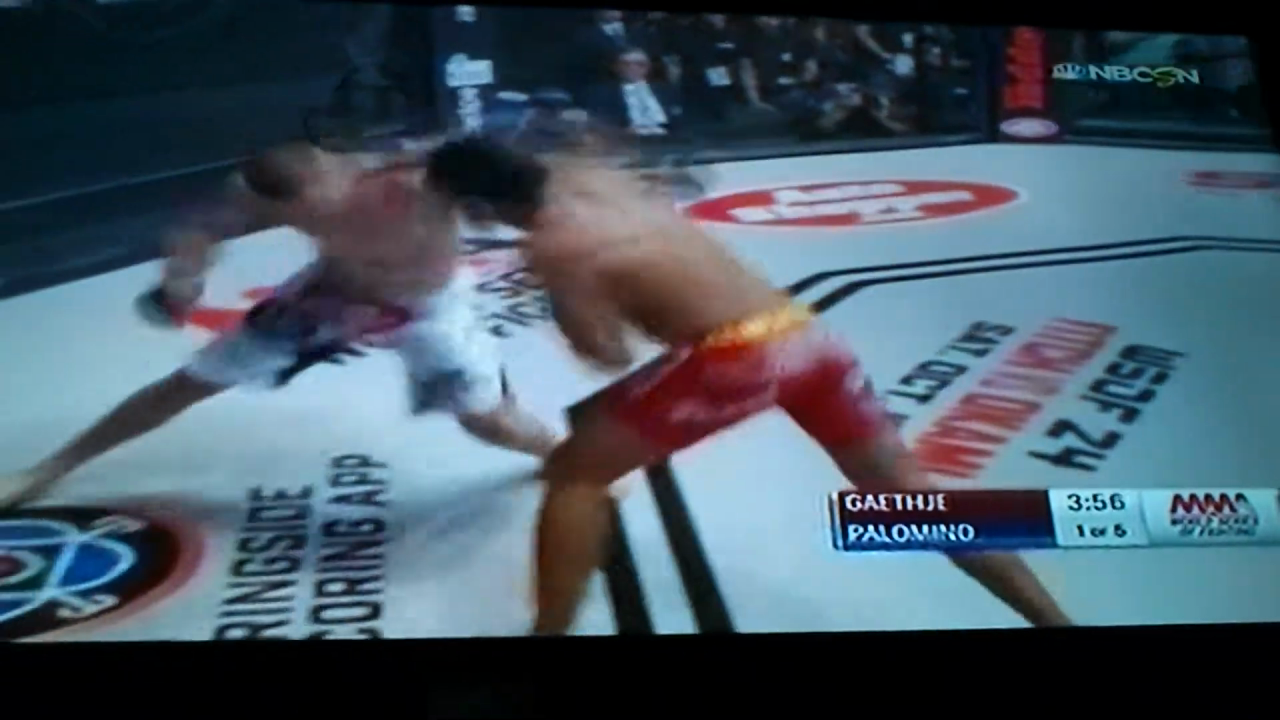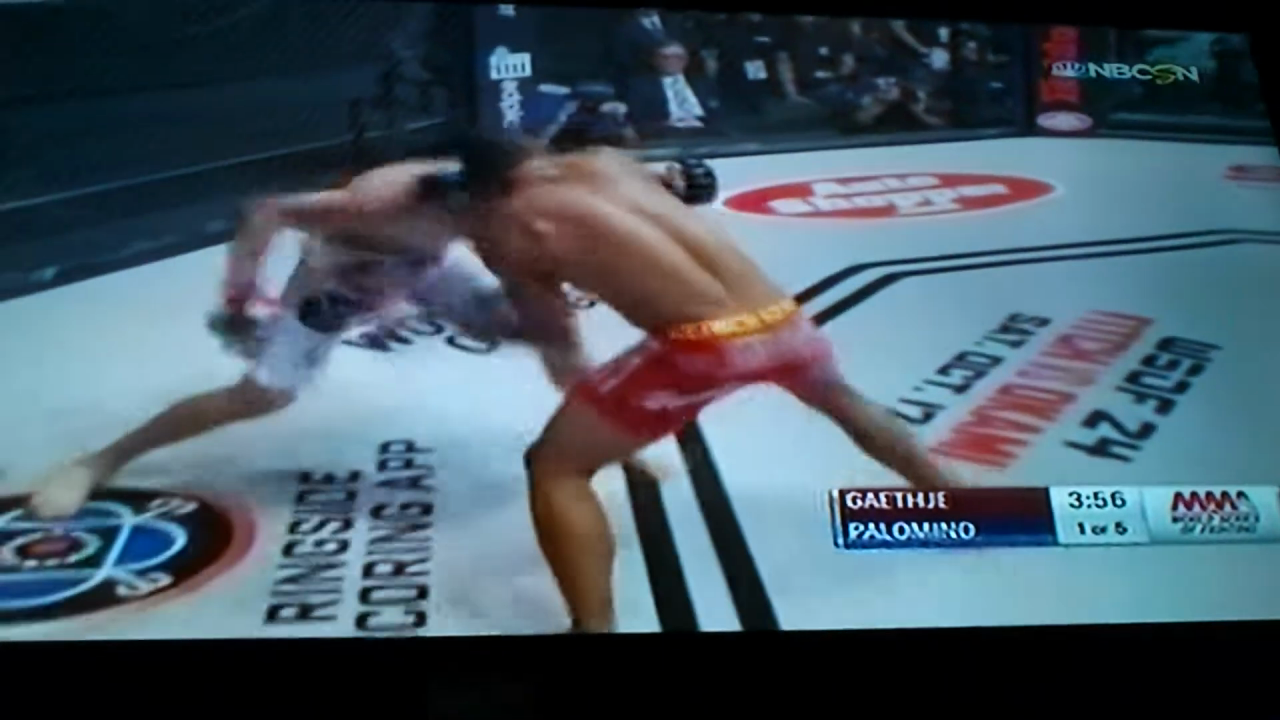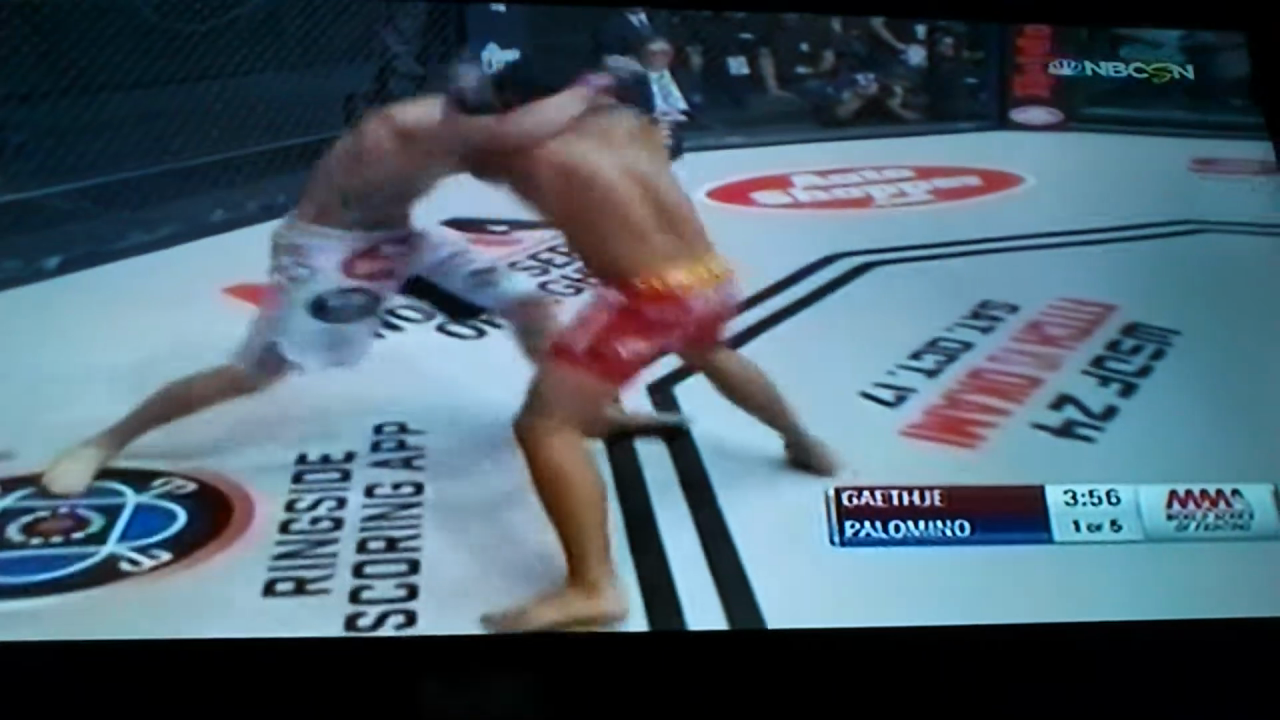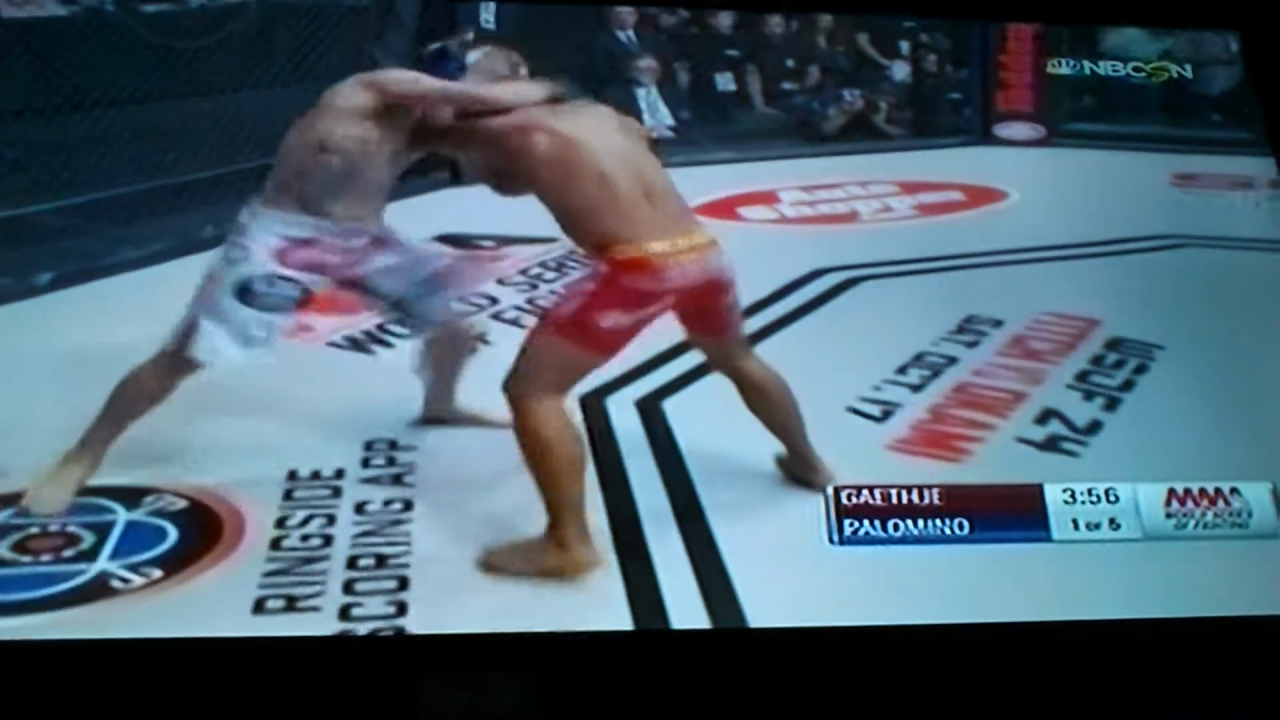
dt=0.2s
person 1, frame 1
left shoulder: (551, 249)
right shoulder: (582, 174)
left elbow: (602, 353)
left hip: (733, 358)
right hip: (805, 341)
left knee: (574, 473)
right knee: (905, 492)
left ankle: (550, 637)
right ankle: (1051, 619)
person 1, frame 2
left shoulder: (507, 224)
right shoulder: (608, 165)
left elbow: (550, 327)
left hip: (703, 350)
right hip: (785, 324)
left knee: (555, 467)
right knee: (838, 399)
left ankle: (595, 639)
right ankle: (941, 490)
person 1, frame 3
left shoulder: (527, 155)
right shoulder: (625, 120)
left hip: (651, 297)
right hip: (714, 279)
left knee: (545, 426)
right knee: (711, 354)
left ankle: (593, 588)
right ankle: (805, 446)
person 1, frame 4
left shoulder: (517, 129)
right shoulder: (606, 116)
left hip: (636, 268)
right hip: (702, 254)
left knee: (532, 389)
right knee: (739, 360)
left ankle: (569, 543)
right ankle: (808, 463)
person 2, frame 1
left shoulder: (422, 187)
right shoulder: (278, 183)
right elbow: (210, 226)
right wrist: (181, 283)
left hip: (428, 306)
right hip: (335, 292)
left knee: (486, 418)
right knee: (191, 383)
right ankle: (51, 470)
person 2, frame 2
right shoulder: (382, 202)
right elbow: (271, 209)
right wrist: (241, 294)
right hip: (346, 268)
right knee: (265, 394)
right ankle: (101, 464)
person 2, frame 3
left shoulder: (450, 119)
right shoulder: (418, 123)
right elbow: (520, 133)
right wrist: (589, 89)
left hip: (392, 237)
right hip: (328, 250)
left knee: (526, 306)
right knee: (256, 372)
right ankle: (103, 443)
person 2, frame 4
left shoulder: (431, 119)
right shoulder: (390, 87)
right elbow: (482, 97)
right wrist: (541, 90)
left hip: (367, 238)
right hip: (283, 237)
left knee: (455, 323)
right knee: (185, 357)
left ankle: (437, 406)
right ankle: (79, 459)
